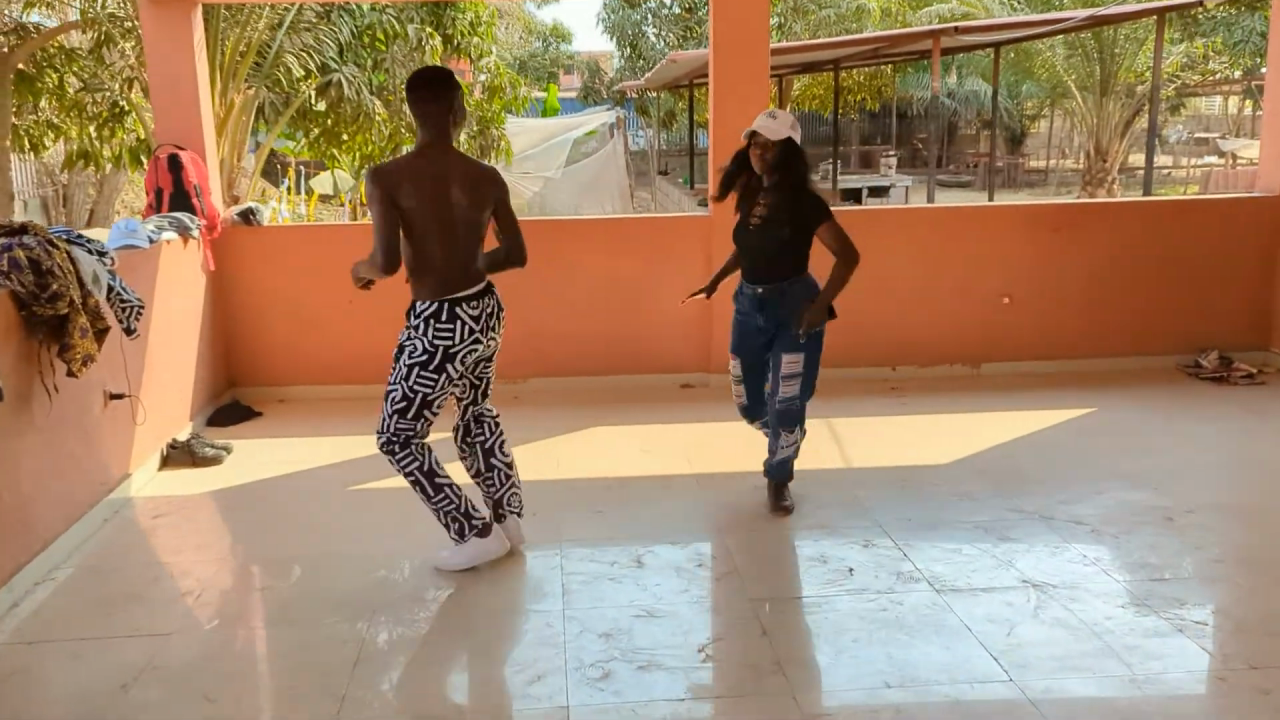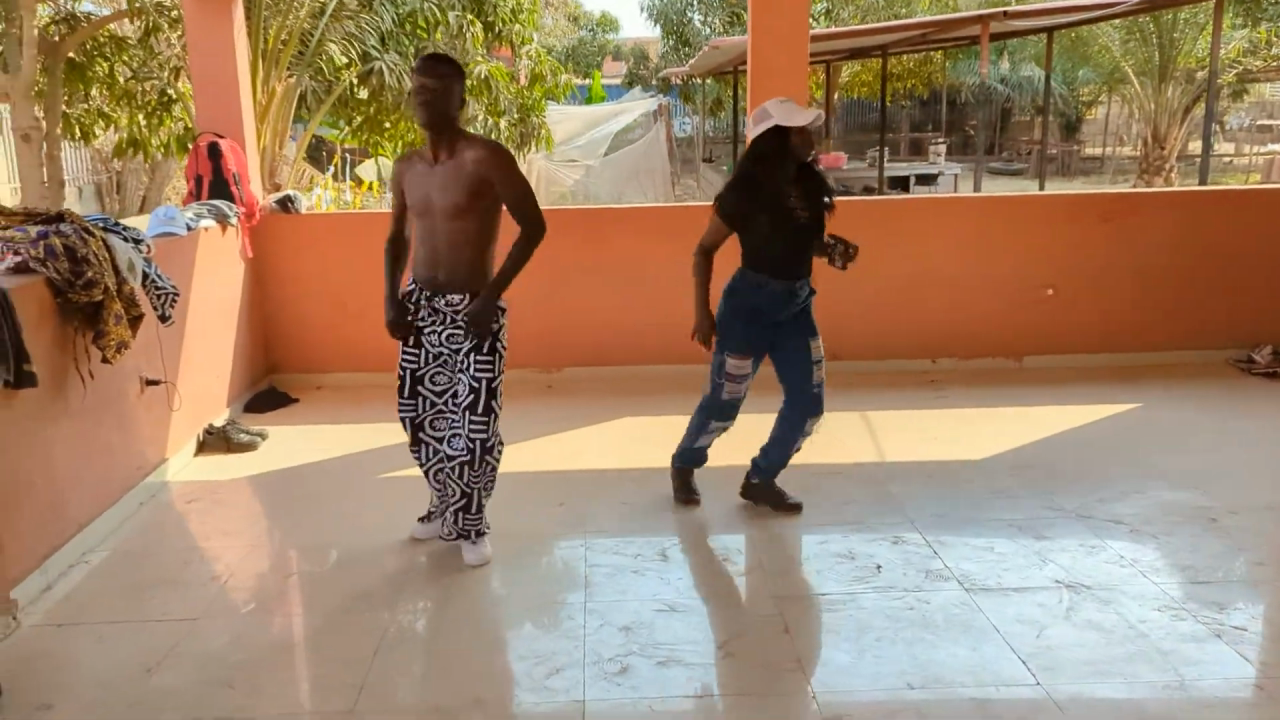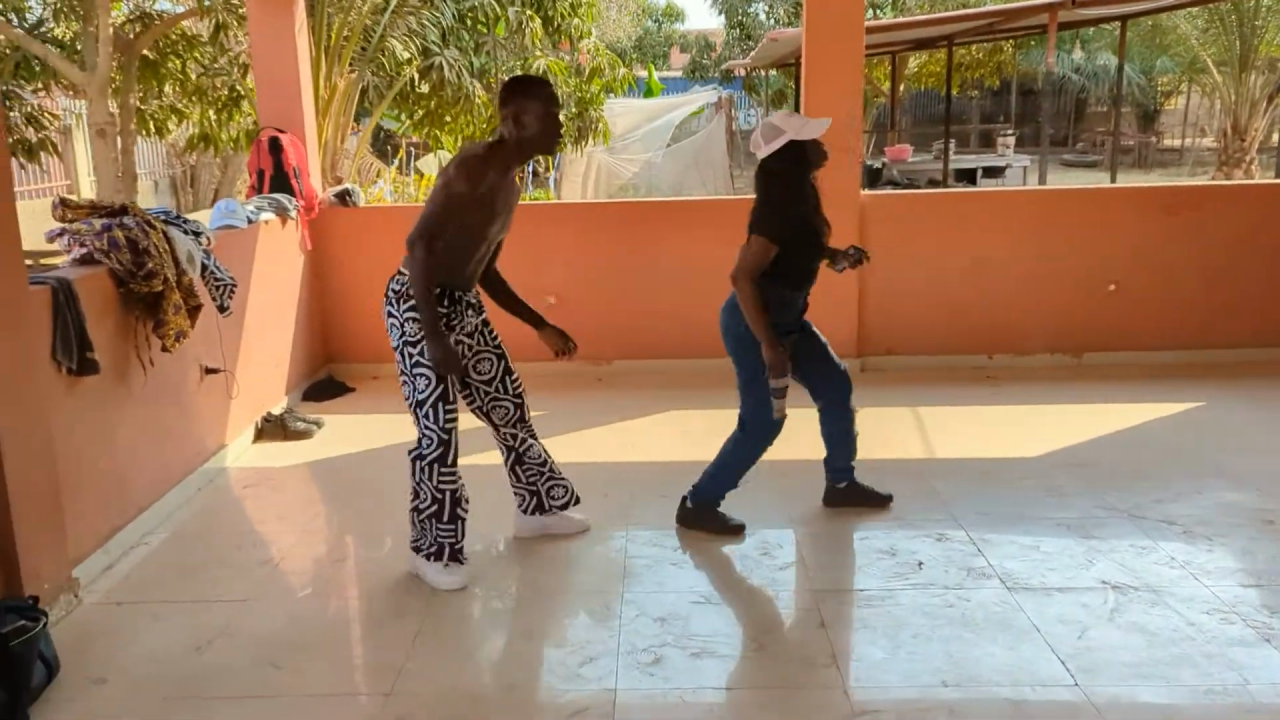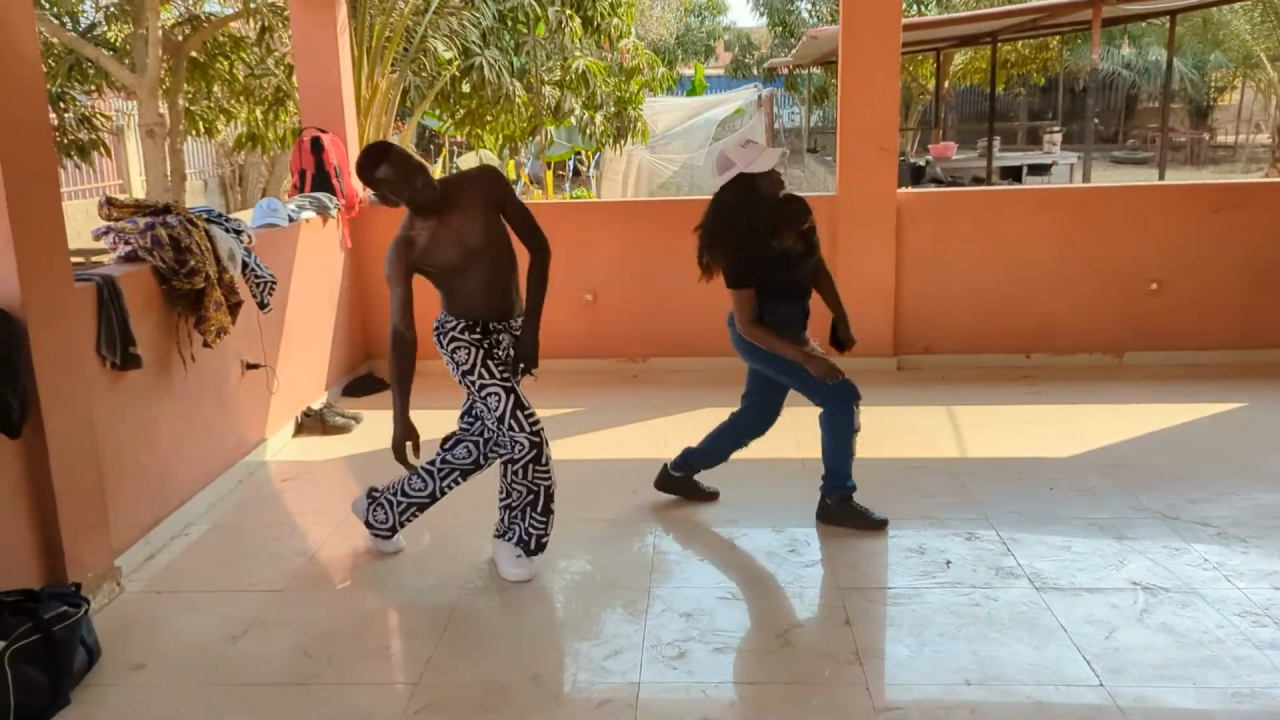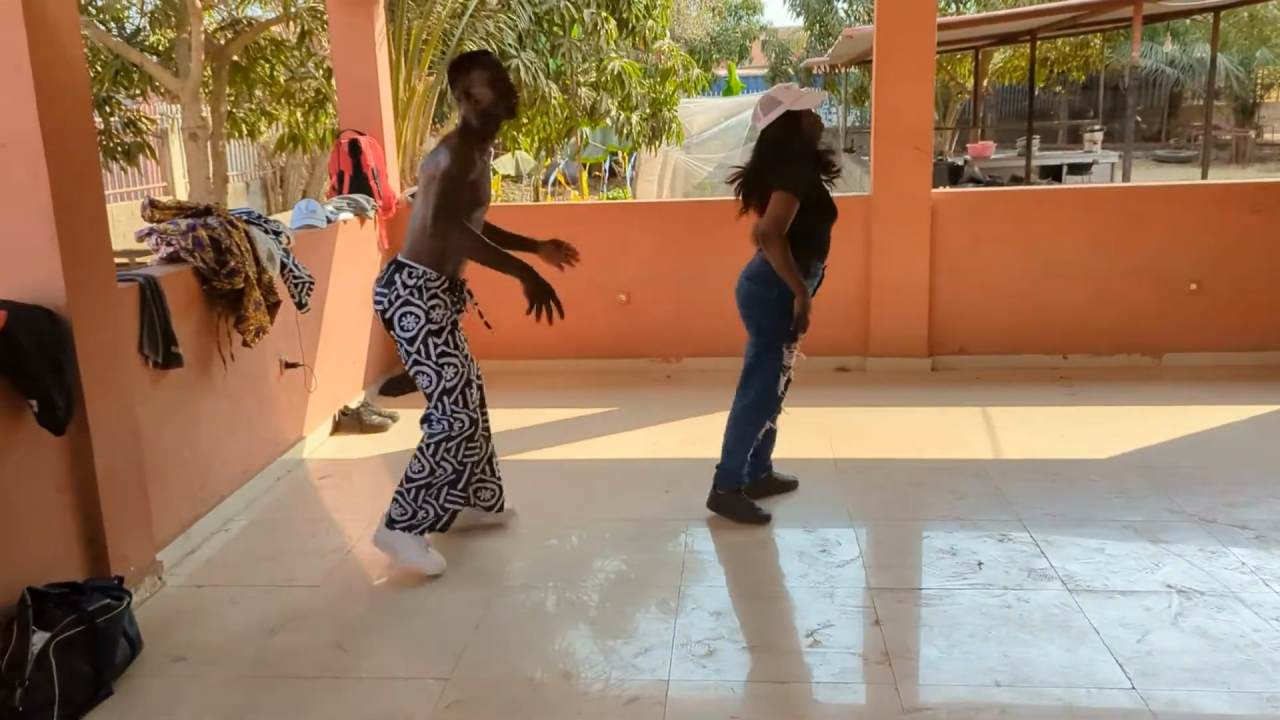
dt=0.4s
person 1, frame 1
left shoulder: (389, 177)
right shoulder: (489, 177)
left elbow: (385, 261)
right elbow: (515, 256)
left wrist: (363, 268)
left hip: (436, 322)
right hip: (484, 309)
left knee: (399, 437)
right knee: (476, 413)
left ankle: (476, 535)
right ankle: (508, 519)
person 1, frame 2
left shoulder: (487, 157)
right shoulder: (406, 167)
left elbow: (534, 226)
left wrist: (491, 292)
right wrist: (391, 296)
left hip: (474, 311)
right hip: (420, 303)
left knee: (469, 427)
right knee: (417, 418)
left ankle: (472, 527)
right ankle: (448, 513)
person 1, frame 3
left shoulder: (510, 186)
right shoulder: (472, 167)
right elbow: (418, 242)
left wrist: (543, 328)
right wrist: (434, 331)
left hip: (462, 304)
right hip: (416, 303)
left knee: (505, 402)
right knee: (439, 426)
left ankle: (541, 507)
right ankle: (433, 550)
person 1, frame 4
left shoulder: (485, 184)
right shoulder: (404, 249)
left elbow: (539, 246)
right elbow: (401, 334)
left wrist: (532, 325)
right wrist: (399, 417)
left hip: (512, 331)
right hip: (467, 339)
left knee: (472, 447)
right knee: (524, 443)
left ankle: (380, 510)
right ankle: (514, 541)
person 1, frame 5
left shoulder: (478, 153)
right shoulder: (456, 153)
right elbow: (452, 228)
left wrist: (536, 247)
right wrist: (528, 273)
left hip: (439, 291)
right hip: (416, 293)
left knee: (466, 402)
right knee: (454, 414)
left ankle: (470, 501)
right ankle: (405, 526)
person 2, frame 1
left shoulder: (803, 201)
right shoulder: (748, 196)
left elbow: (848, 254)
left wrist: (822, 301)
right wrist: (715, 280)
left hip: (796, 308)
right hip: (750, 306)
left knee: (787, 404)
right knee: (747, 400)
left ankle: (779, 478)
right ankle: (781, 439)
person 2, frame 2
left shoulder: (811, 186)
right shoulder: (745, 190)
right elbow: (704, 250)
left wrist: (837, 250)
right wrist: (702, 309)
left hip: (795, 306)
right hip: (749, 306)
left knee: (807, 403)
right knee: (724, 401)
left ankle: (760, 480)
right ankle: (685, 465)
person 2, frame 3
left shoulder: (798, 196)
right shoulder: (779, 207)
right elbow: (743, 276)
left wrist: (837, 256)
right wrist: (766, 341)
left hip: (783, 316)
right hip: (756, 323)
left knee: (835, 387)
right knee: (761, 423)
left ankle: (841, 484)
right ankle: (698, 505)
person 2, frame 4
left shoulder: (793, 211)
right shoulder: (739, 242)
left elbow: (815, 266)
right elbow: (747, 324)
left wrist: (840, 317)
right wrist: (810, 355)
left hip: (789, 328)
right hip: (767, 337)
left knee: (758, 414)
right knee: (841, 399)
left ankle: (677, 472)
right ankle: (836, 501)
person 2, frame 5
left shoulder: (788, 166)
right shoulder: (794, 171)
right elbow: (772, 236)
left wrist: (796, 284)
right wrist: (801, 293)
left hip: (770, 288)
right hip: (773, 293)
left knee: (768, 386)
right knee: (762, 389)
left ankle: (758, 473)
right ankle: (726, 488)
